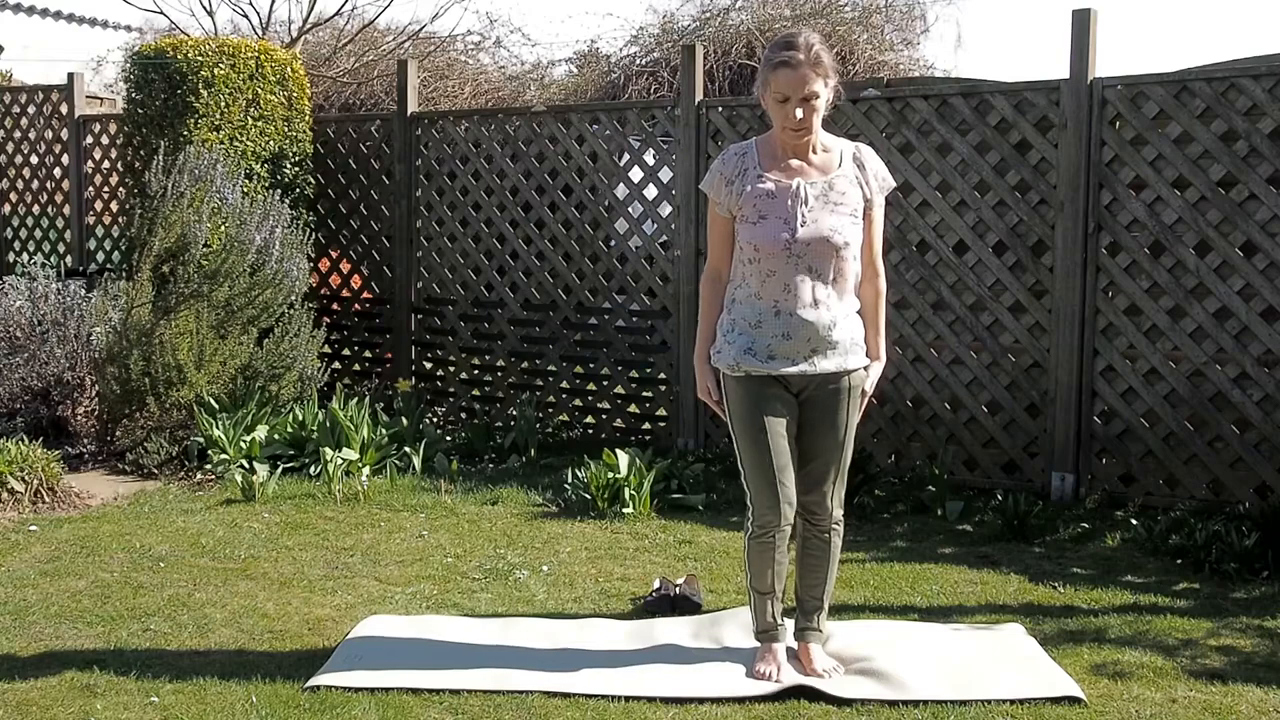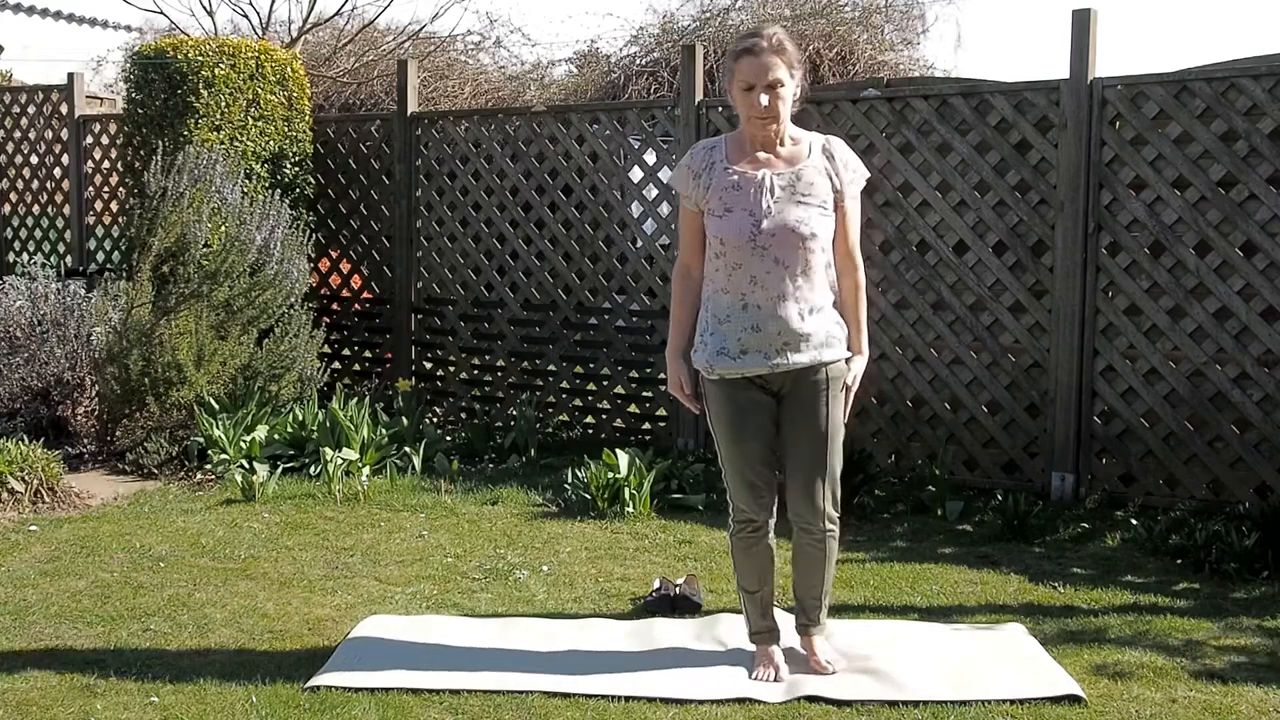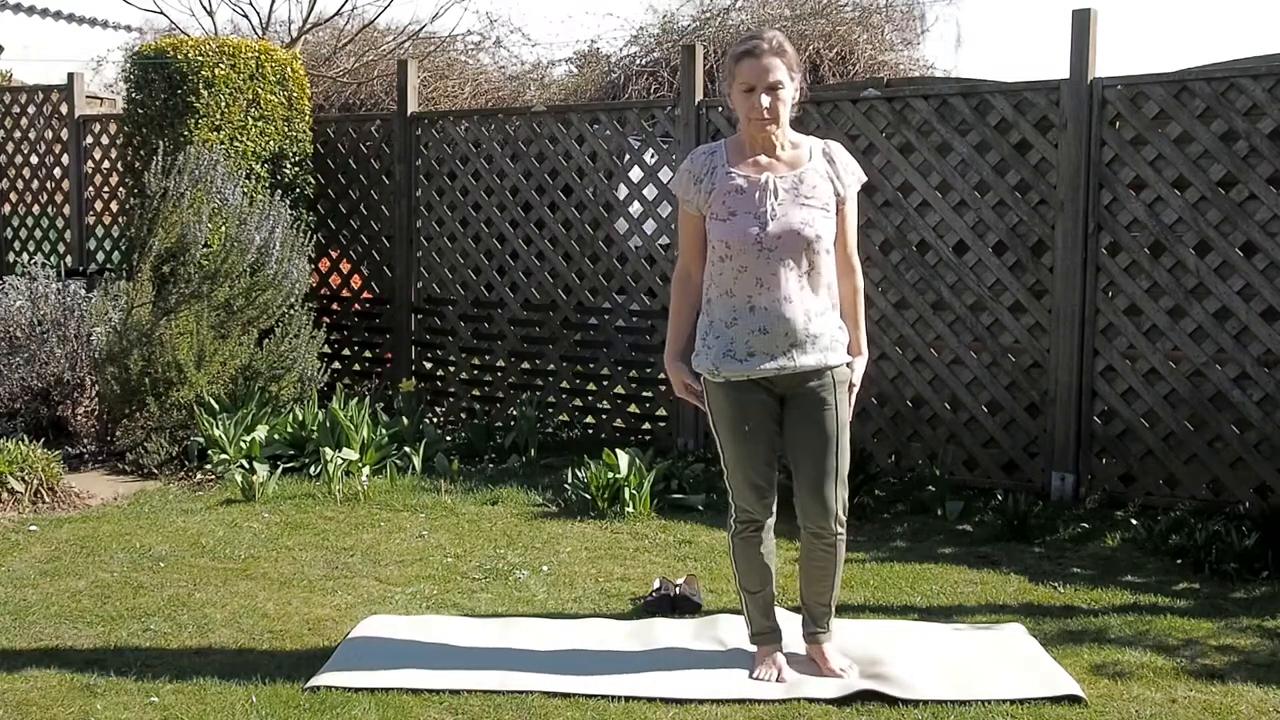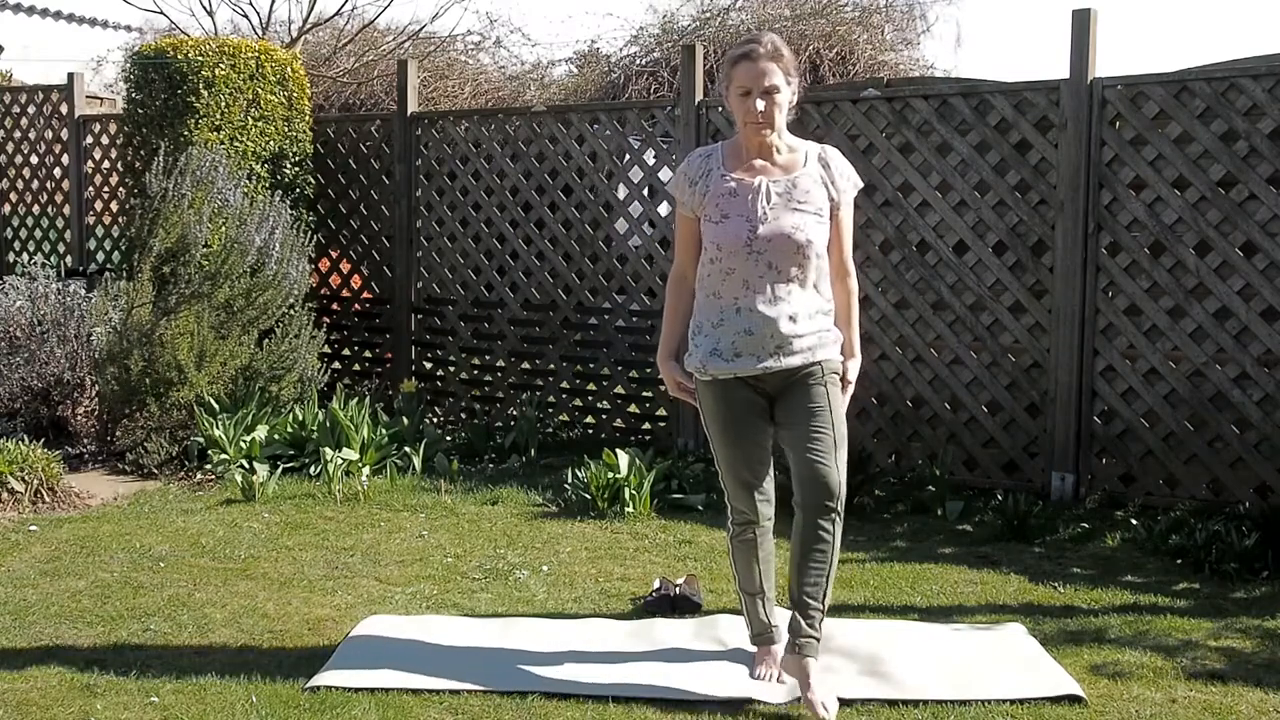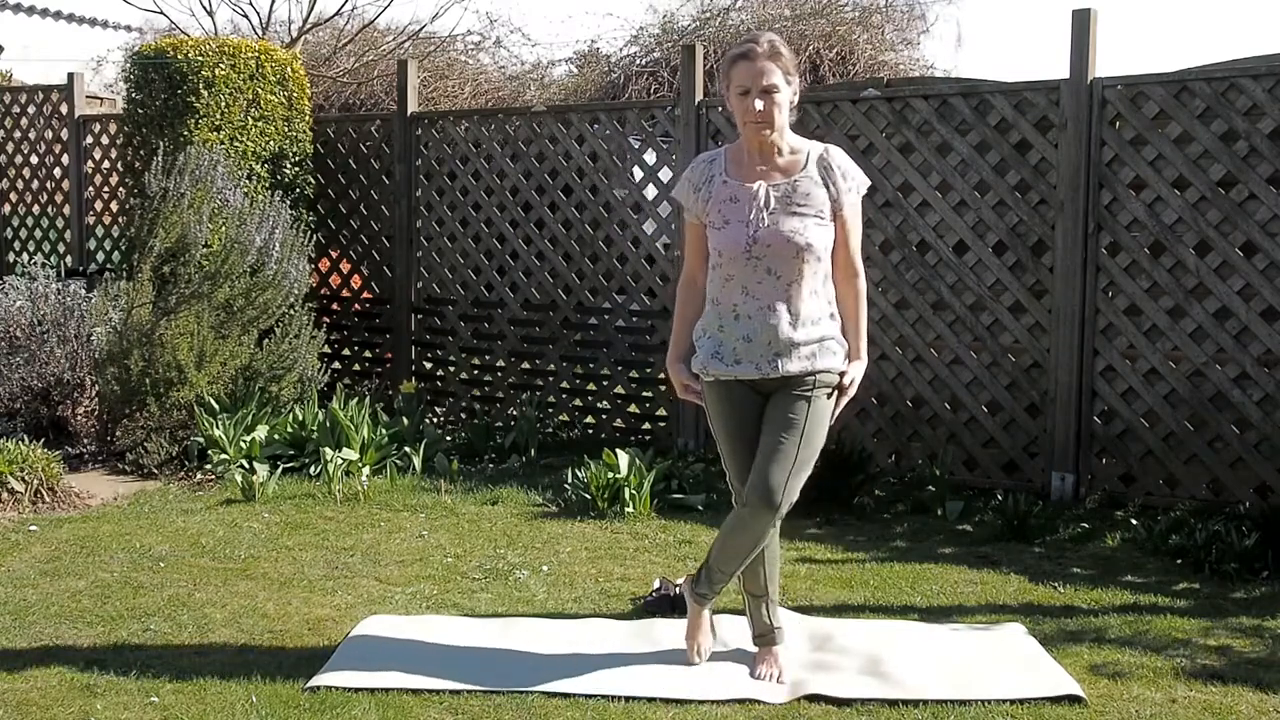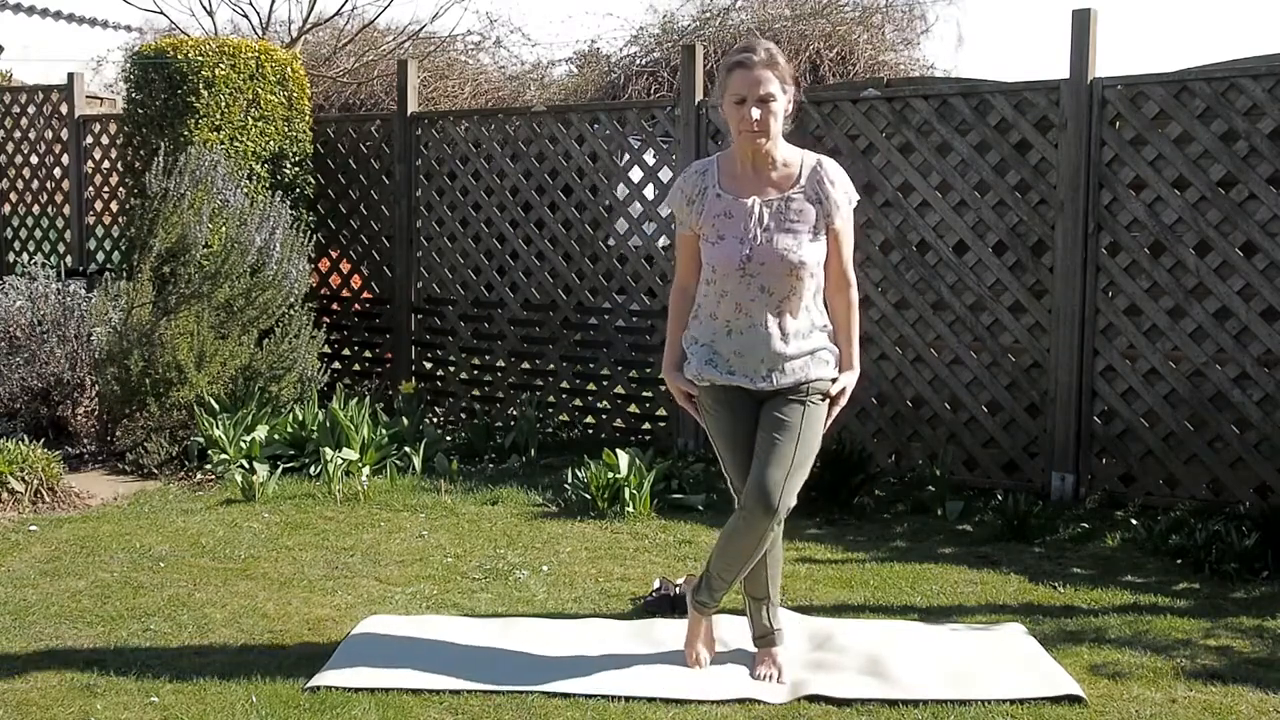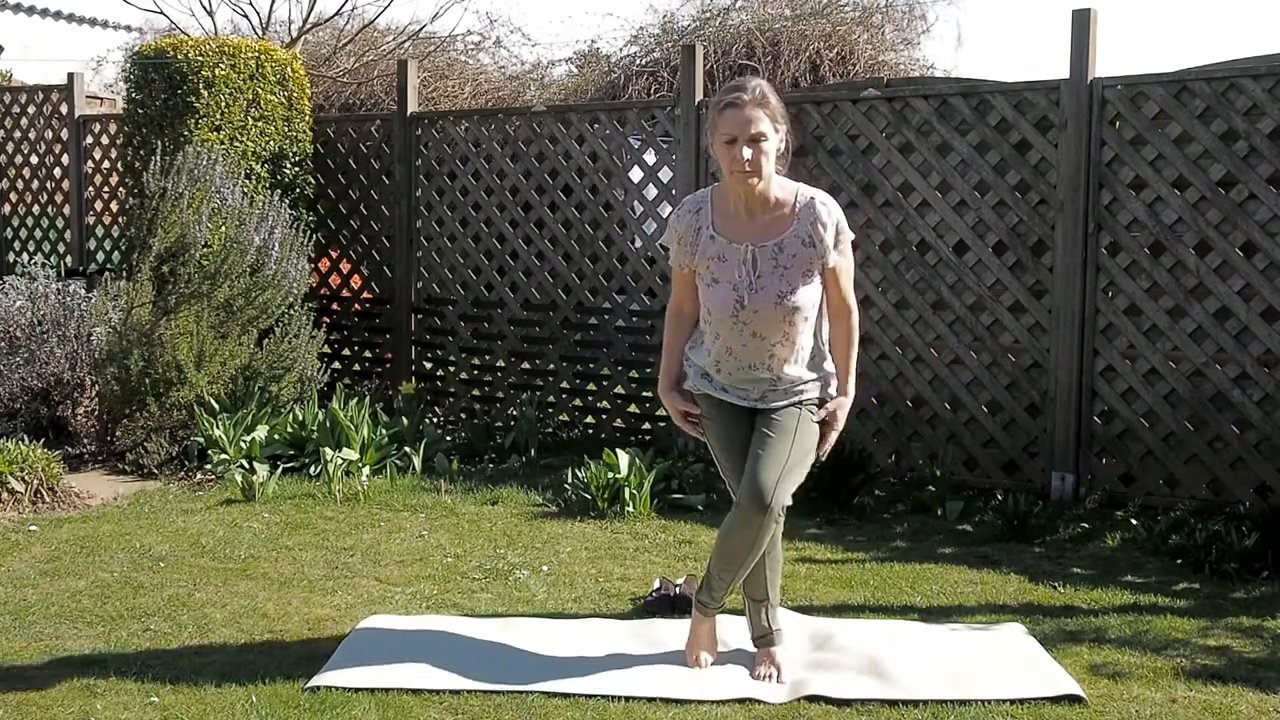
dt=0.7s
person 1, frame 1
left shoulder: (860, 167)
right shoulder: (735, 168)
left elbow: (871, 273)
right elbow: (716, 271)
left wrist: (876, 354)
right wrist: (702, 357)
left hip: (835, 365)
right hip: (754, 366)
left knee: (823, 510)
right knee: (772, 511)
left ankle: (811, 635)
right ankle: (769, 636)
person 1, frame 2
left shoulder: (831, 160)
right shoulder: (704, 165)
left elbow: (849, 265)
right elbow: (689, 267)
left wrist: (858, 349)
right wrist: (676, 353)
left hip: (814, 360)
right hip: (730, 365)
left knee: (818, 508)
right knee: (751, 509)
left ankle: (812, 627)
right ankle: (764, 639)
person 1, frame 3
left shoulder: (831, 164)
right shoulder: (704, 169)
left elbow: (848, 266)
right elbow: (688, 271)
left wrist: (858, 350)
right wrist: (675, 354)
left hip: (818, 364)
right hip: (733, 368)
left knee: (825, 513)
right knee: (752, 510)
left ankle: (819, 633)
right ankle: (765, 639)
person 1, frame 4
left shoulder: (827, 168)
right shoulder: (700, 172)
left elbow: (842, 271)
right elbow: (684, 272)
left wrist: (852, 351)
right wrist: (668, 354)
left hip: (808, 361)
right hip: (725, 366)
left knee: (824, 490)
right knee: (750, 508)
left ankle: (802, 648)
right ankle: (764, 639)
person 1, frame 5
left shoulder: (830, 169)
right shoulder: (704, 177)
left elbow: (850, 272)
right elbow: (694, 277)
left wrist: (858, 353)
right wrist: (676, 355)
left hip: (809, 365)
right hip: (727, 367)
left knee: (770, 498)
right knee: (753, 501)
left ankle: (702, 588)
right ankle: (767, 637)
person 1, frame 6
left shoulder: (823, 181)
right shoulder: (697, 184)
left elbow: (841, 283)
right elbow: (686, 283)
left wrist: (850, 363)
right wrist: (672, 362)
left hip: (801, 374)
right hip: (720, 373)
left knee: (770, 503)
right knee: (756, 505)
left ankle: (702, 598)
right ankle: (768, 637)
person 1, frame 7
left shoulder: (818, 215)
right shoulder: (692, 218)
left elbow: (843, 311)
right elbow: (681, 308)
left wrist: (844, 393)
right wrist: (668, 384)
left hip: (796, 393)
right hip: (718, 390)
left knee: (762, 500)
right knee: (759, 507)
left ankle: (706, 603)
right ankle: (767, 637)
